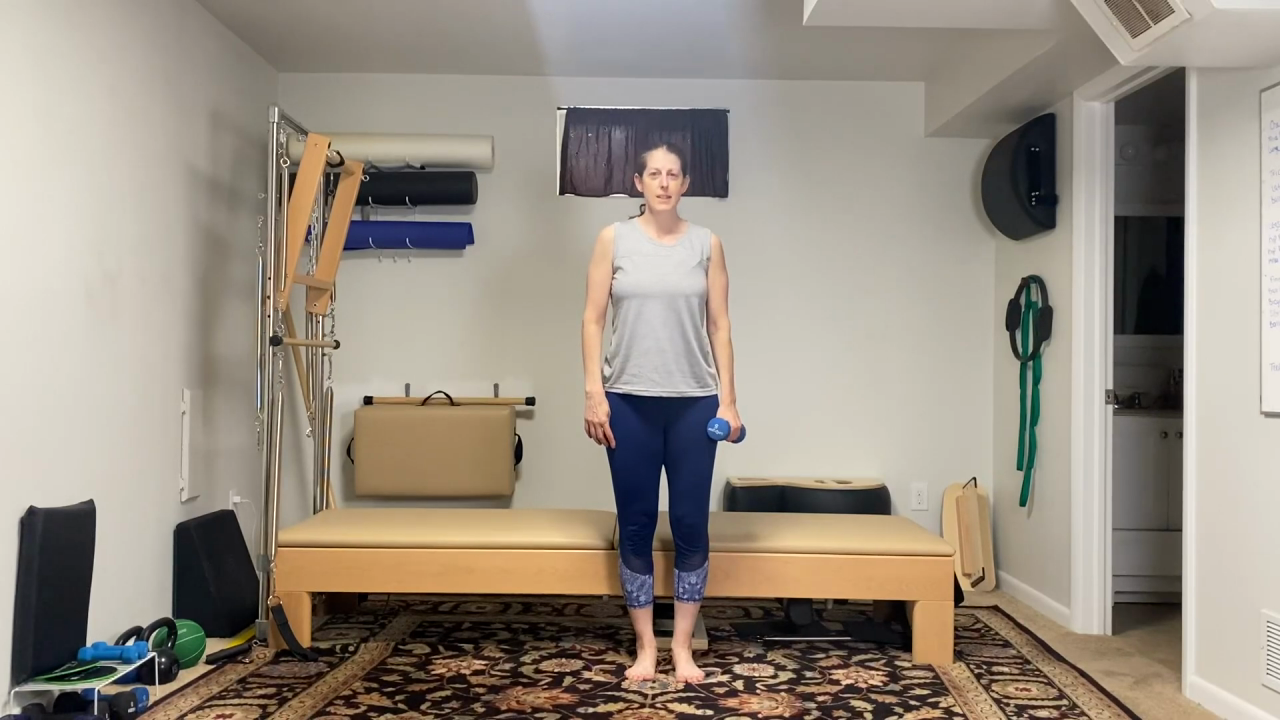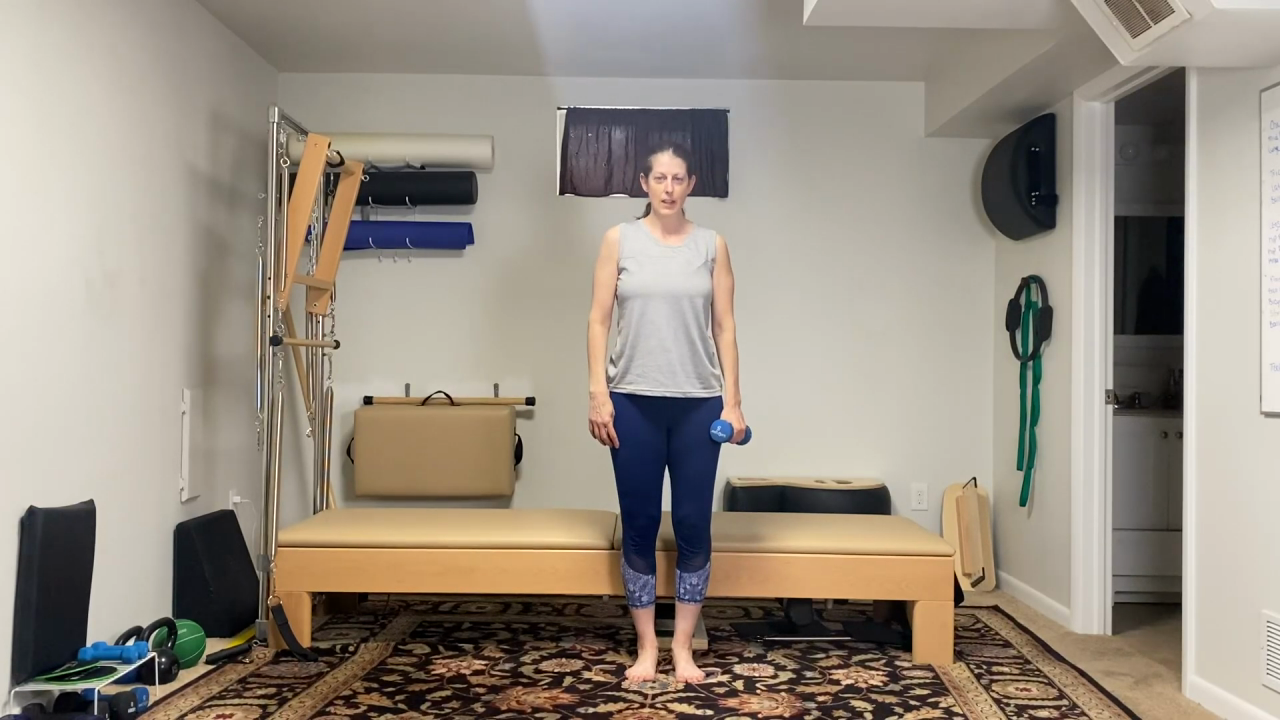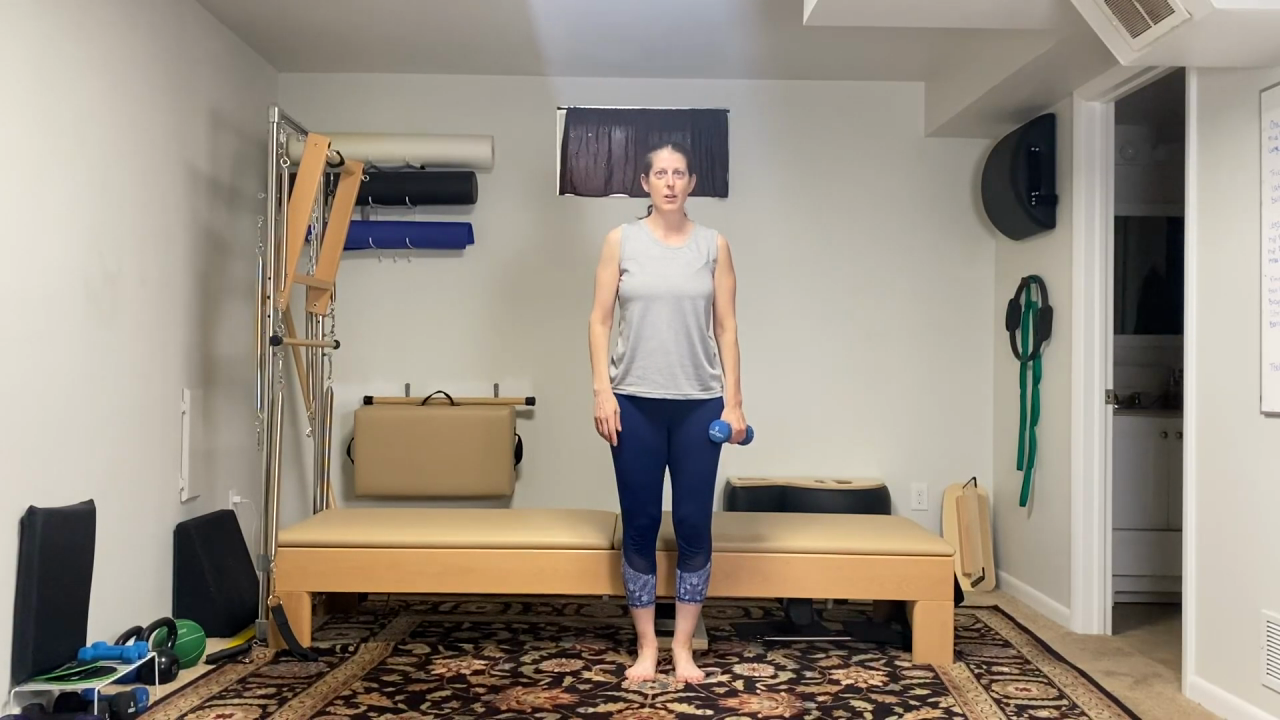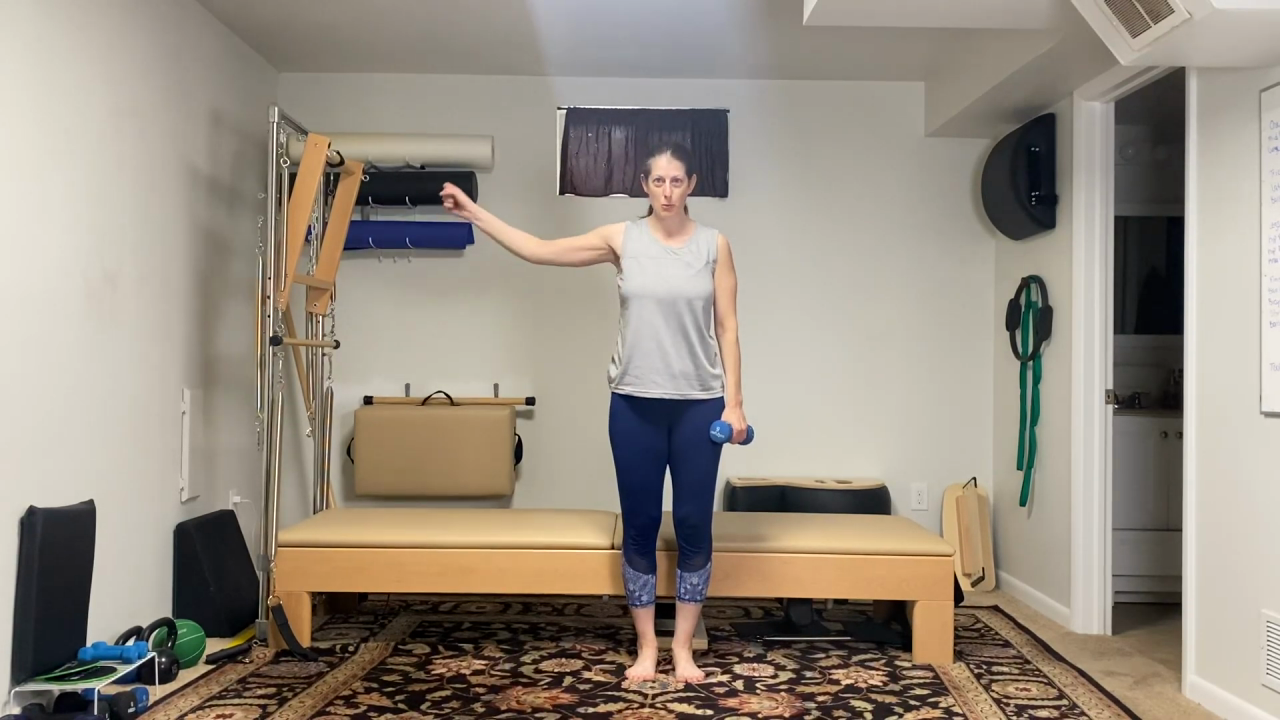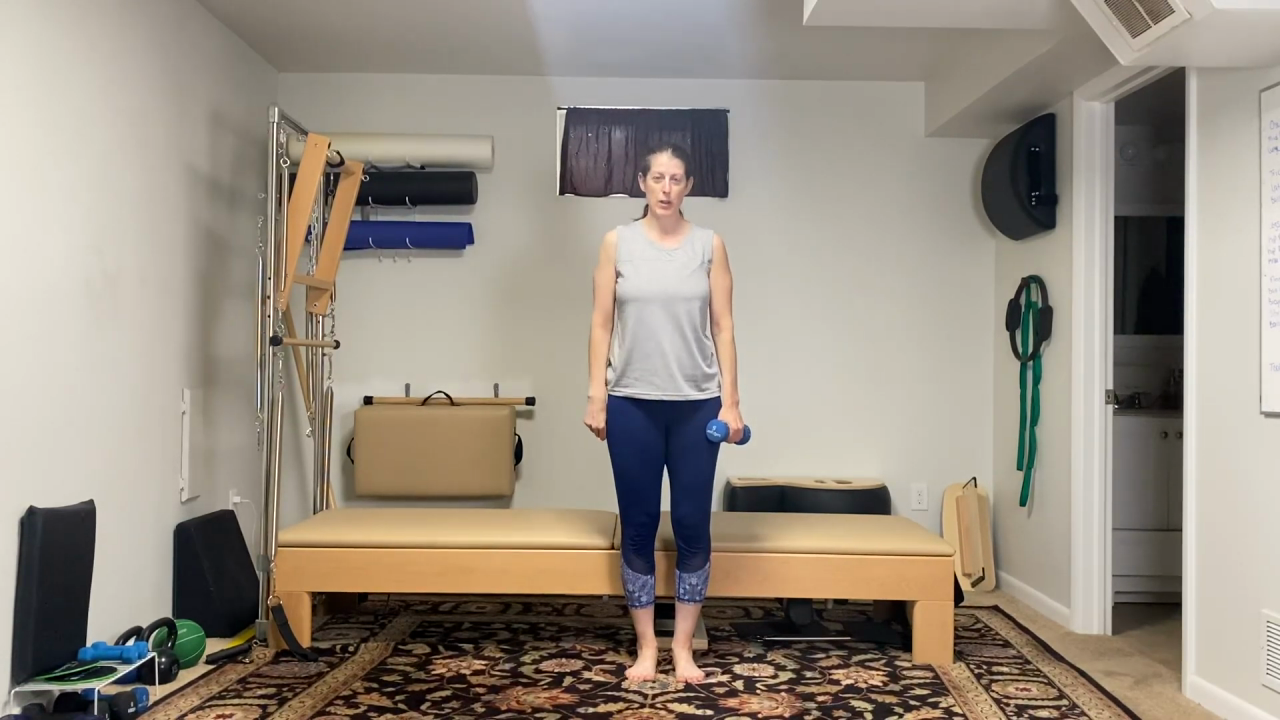
dt=1s
person 1, frame 1
left shoulder: (706, 243)
right shoulder: (614, 238)
left elbow: (719, 324)
right elbow: (593, 320)
left wrist: (728, 400)
right wrist: (594, 393)
left hip: (693, 403)
right hip: (630, 402)
left knee: (691, 523)
right knee: (636, 523)
left ankle: (683, 646)
right ankle: (645, 646)
person 1, frame 2
left shoulder: (711, 244)
right shoulder: (620, 239)
left elbow: (724, 326)
right elbow: (599, 321)
left wrist: (732, 401)
right wrist: (597, 393)
left hip: (697, 404)
right hip: (634, 402)
left knee: (693, 524)
right knee: (639, 523)
left ankle: (683, 645)
right ankle: (646, 645)
person 1, frame 3
left shoulder: (713, 244)
right shoulder: (621, 240)
left elbow: (726, 327)
right elbow: (599, 321)
left wrist: (733, 402)
right wrist: (602, 391)
left hip: (698, 404)
right hip: (636, 403)
left knee: (693, 524)
right knee: (639, 524)
left ankle: (683, 646)
right ankle: (646, 646)
person 1, frame 4
left shoulder: (713, 244)
right shoulder: (620, 238)
left elbow: (727, 326)
right elbow: (538, 250)
left wrist: (734, 401)
right wrist: (474, 212)
left hip: (698, 404)
right hip: (635, 403)
left knee: (694, 524)
right knee: (640, 524)
left ankle: (683, 646)
right ankle: (646, 647)
person 1, frame 5
left shoulder: (709, 244)
right shoulder: (617, 242)
left elbow: (722, 326)
right elbow: (602, 324)
left wrist: (730, 401)
right wrist: (595, 397)
left hip: (695, 405)
right hip: (632, 404)
left knee: (692, 524)
right knee: (638, 525)
left ankle: (683, 645)
right ankle: (645, 646)
